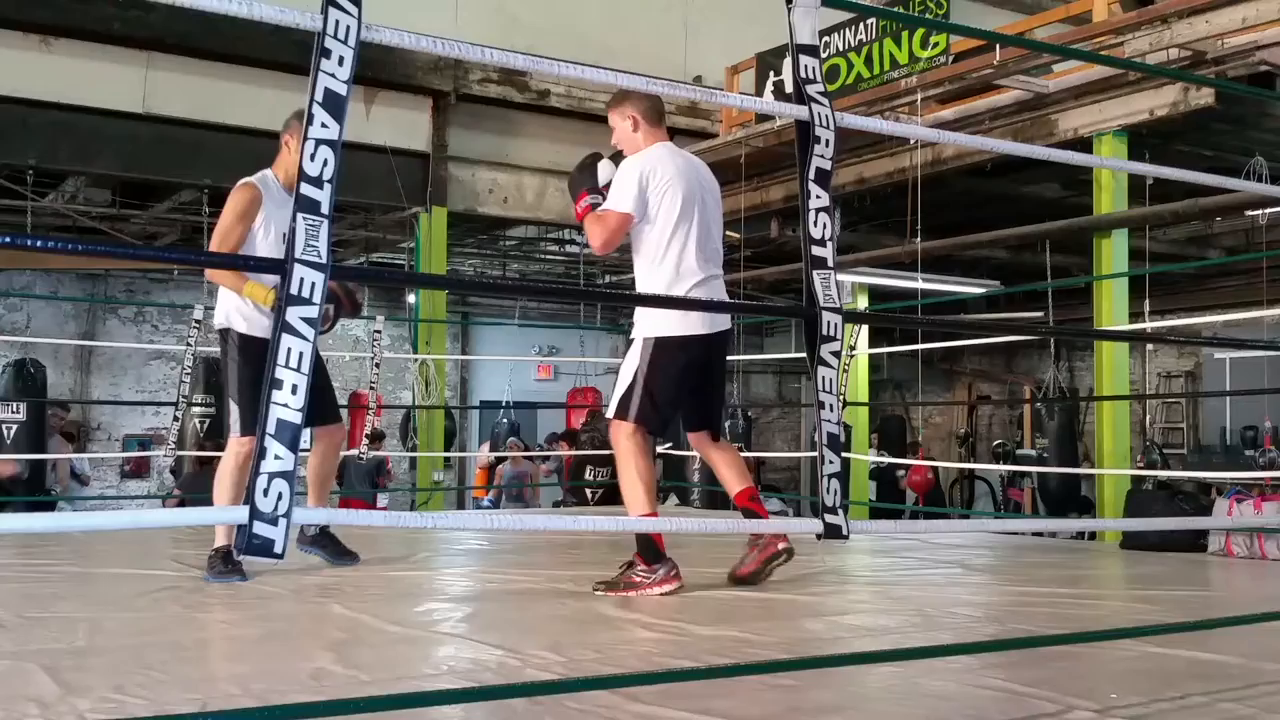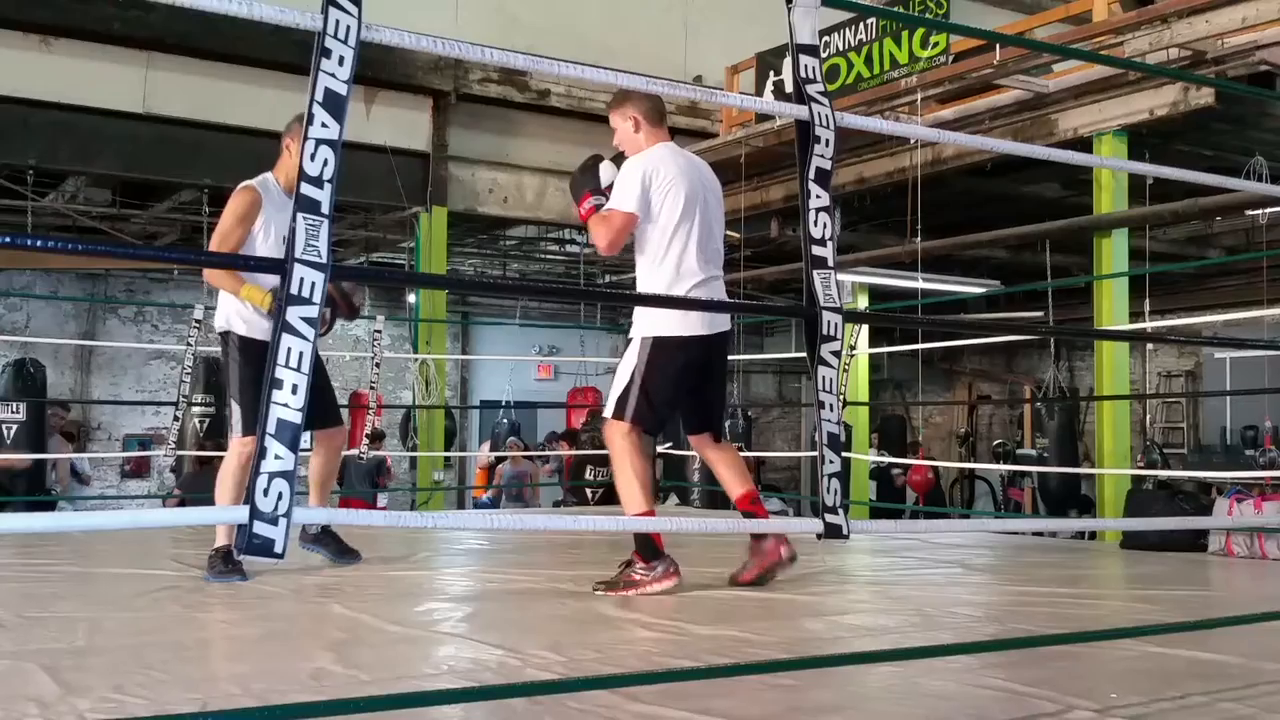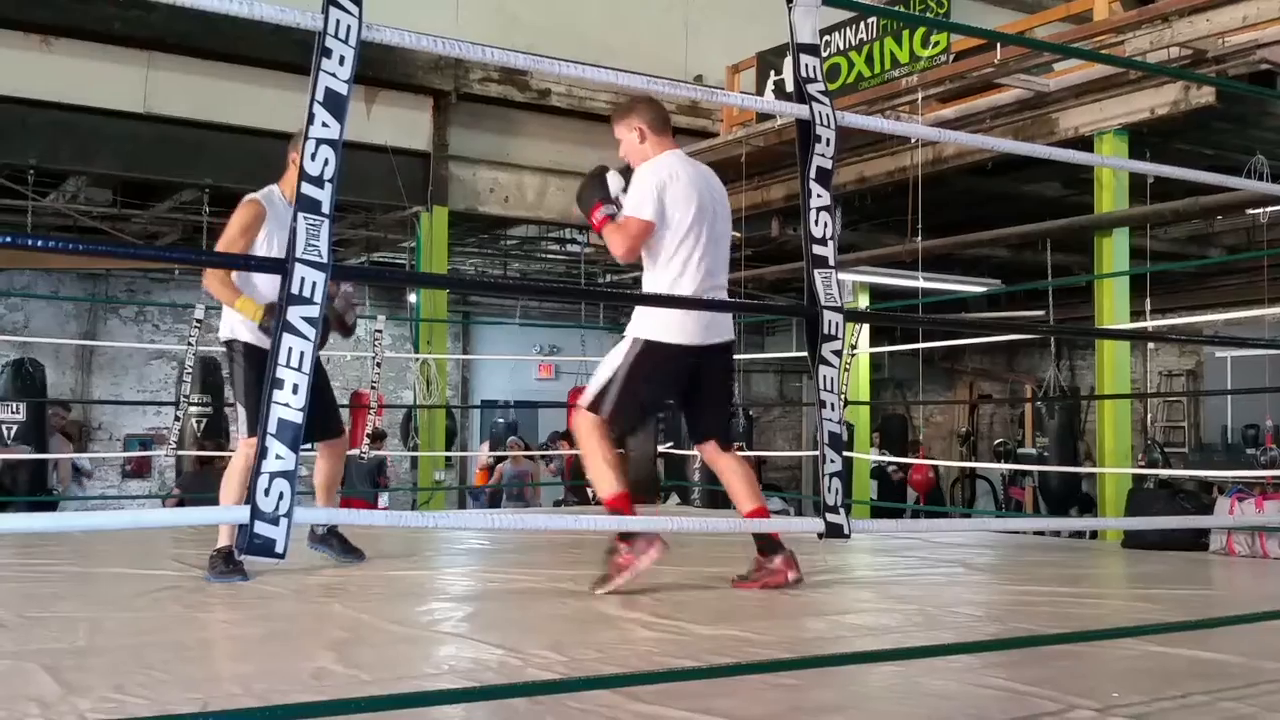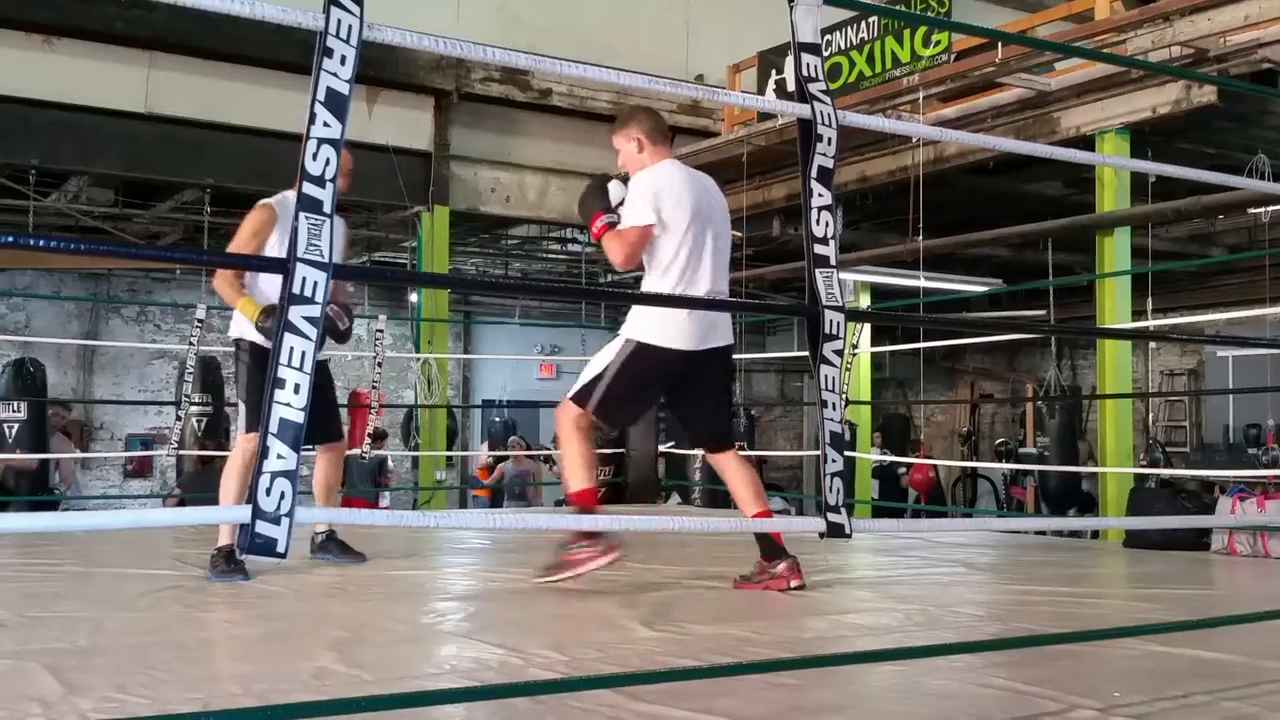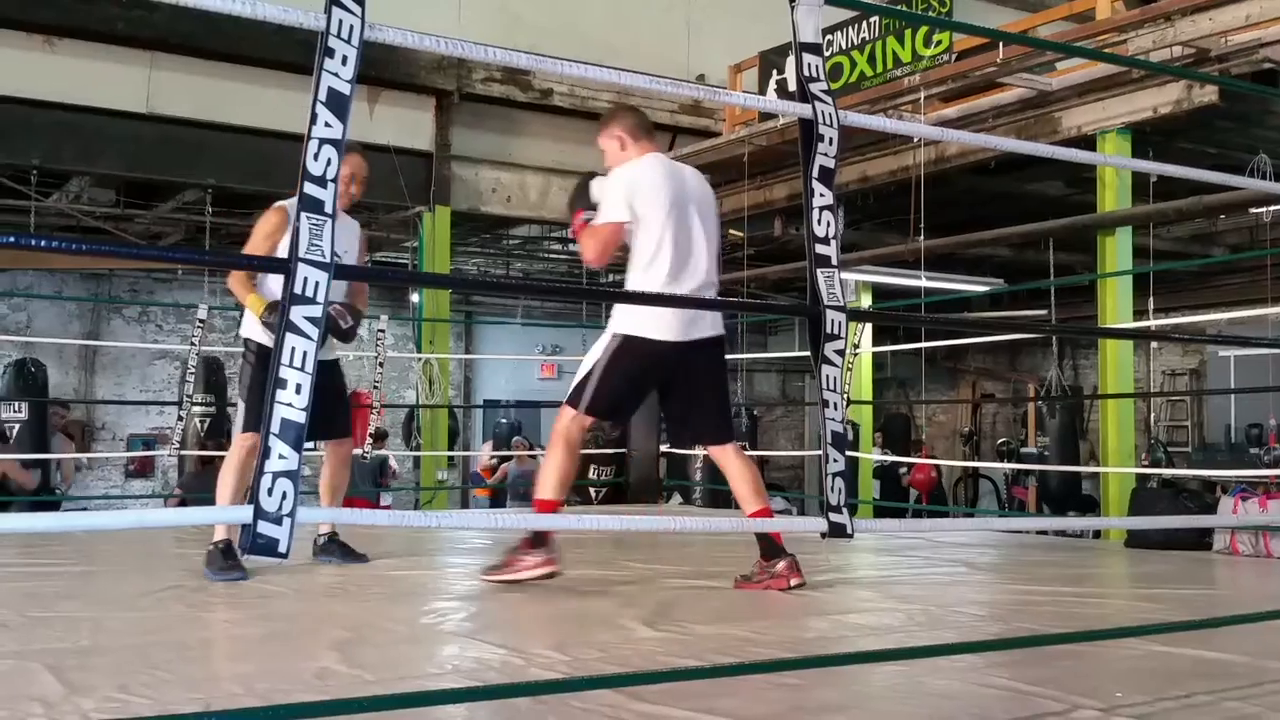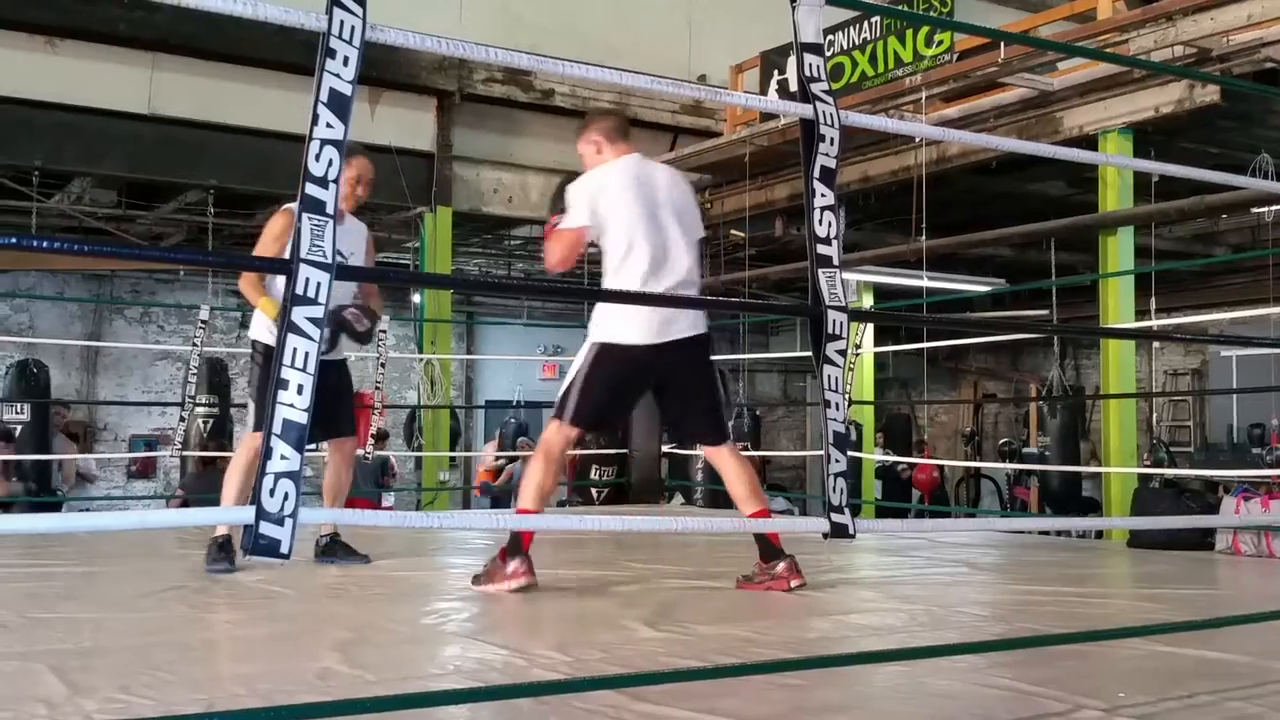
dt=0.1s
person 1, frame 1
left shoulder: (640, 165)
right shoulder: (700, 170)
left elbow: (603, 239)
left wrist: (585, 199)
left hip: (669, 322)
right hip: (712, 320)
left knee: (626, 431)
right knee: (704, 434)
left ankle: (652, 563)
right ankle: (764, 532)
person 1, frame 2
left shoulder: (643, 164)
right shoulder: (702, 169)
left elbow: (608, 239)
left wrist: (589, 201)
left hip: (668, 322)
right hip: (712, 320)
left knee: (621, 430)
right knee: (706, 436)
left ankle: (651, 560)
right ankle: (767, 537)
person 1, frame 3
left shoulder: (652, 173)
right shoulder: (709, 178)
left elbow: (626, 248)
left wrist: (600, 211)
left hip: (663, 328)
right hip: (715, 330)
left knee: (589, 418)
right knee: (715, 446)
left ankle: (632, 537)
right ankle: (774, 556)
person 1, frame 4
left shoulder: (650, 181)
right shoulder: (709, 186)
left elbow: (624, 256)
left wrist: (601, 220)
left hip: (659, 332)
right hip: (714, 334)
left knee: (572, 414)
right knee: (721, 449)
left ankle: (588, 535)
right ankle: (778, 560)
person 1, frame 5
left shoulder: (627, 177)
right shoulder: (697, 181)
left elbow: (598, 254)
left wrist: (585, 217)
left hip: (645, 326)
right hip: (703, 328)
left knee: (571, 422)
right knee: (721, 443)
left ankle: (538, 545)
right ankle: (776, 558)
person 1, frame 6
left shoulder: (596, 183)
right shoulder: (677, 181)
left elbow: (558, 260)
left wrist: (556, 224)
left hip: (625, 330)
right hip: (686, 328)
left knee: (557, 435)
right knee: (717, 444)
left ankle: (516, 557)
right ankle: (776, 559)
person 2, frame 1
right shoulder: (251, 192)
right elbow: (216, 264)
right wrist: (270, 298)
right hip: (248, 333)
left knee: (332, 430)
right knee: (245, 441)
left ankle: (314, 528)
right ankle: (221, 550)
person 2, frame 2
right shoulder: (251, 196)
right elbow: (213, 266)
left wrist: (329, 295)
right wrist: (267, 301)
right hip: (249, 336)
left knee: (333, 432)
right knee: (246, 442)
left ankle: (316, 526)
right ankle: (222, 550)
person 2, frame 3
right shoulder: (257, 208)
right elbow: (214, 276)
left wrist: (338, 309)
right wrist: (259, 314)
right hip: (253, 344)
left knee: (334, 442)
right knee: (253, 442)
left ankle: (323, 528)
right ankle: (223, 549)
person 2, frame 4
left shoulder: (338, 227)
right shoulder: (270, 213)
right elbow: (225, 276)
left wrist: (340, 311)
right wrist: (259, 314)
right hip: (259, 344)
left knee: (333, 445)
right knee: (251, 440)
left ankle: (323, 535)
right ankle: (224, 549)
person 2, frame 5
left shoulder: (355, 232)
right shoulder: (284, 216)
left elbow: (359, 293)
right elbow: (238, 277)
left wrist: (352, 315)
right wrist: (265, 312)
left hip: (322, 353)
right hip: (269, 345)
left knee: (342, 444)
right knee: (249, 439)
left ankle: (326, 537)
right ankle: (222, 545)
person 2, frame 6
left shoulder: (362, 235)
right shoulder: (290, 219)
left elbow: (371, 296)
right elbow: (249, 279)
left wrist: (367, 315)
right wrist: (278, 313)
left hip: (329, 354)
right hip: (276, 346)
left knee: (345, 445)
right knee: (257, 438)
left ankle: (328, 538)
right ankle: (222, 537)
